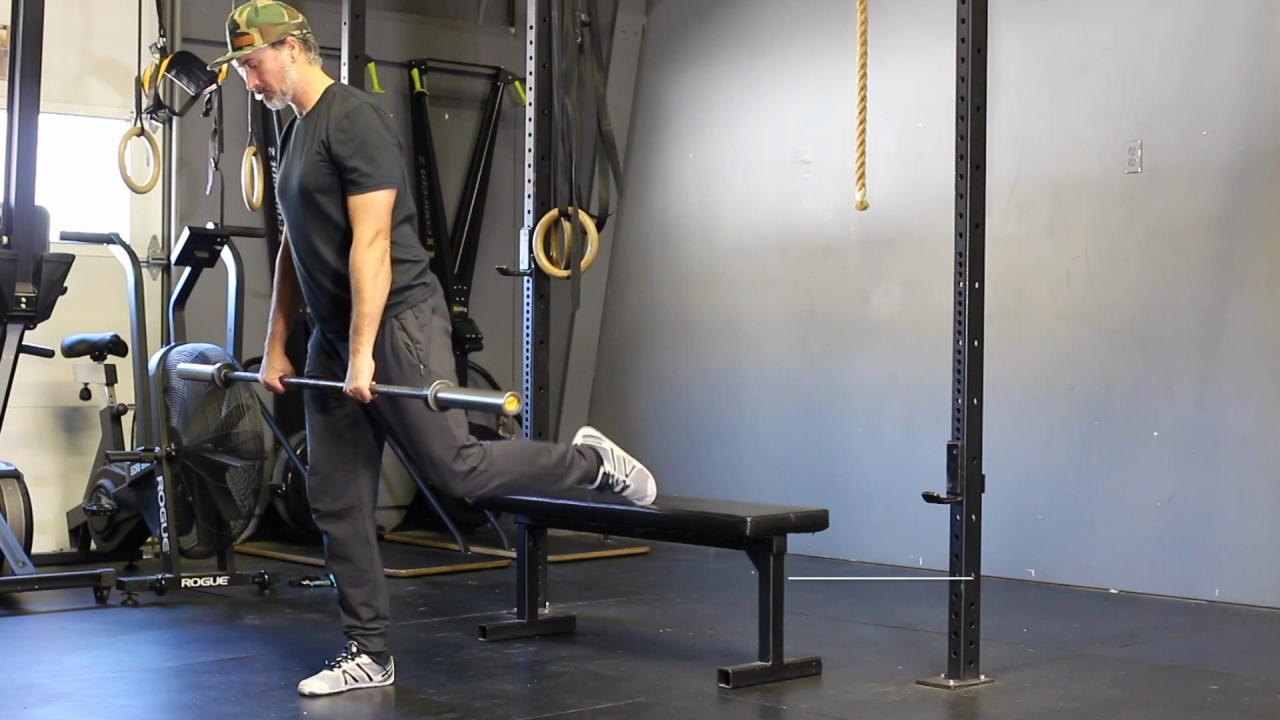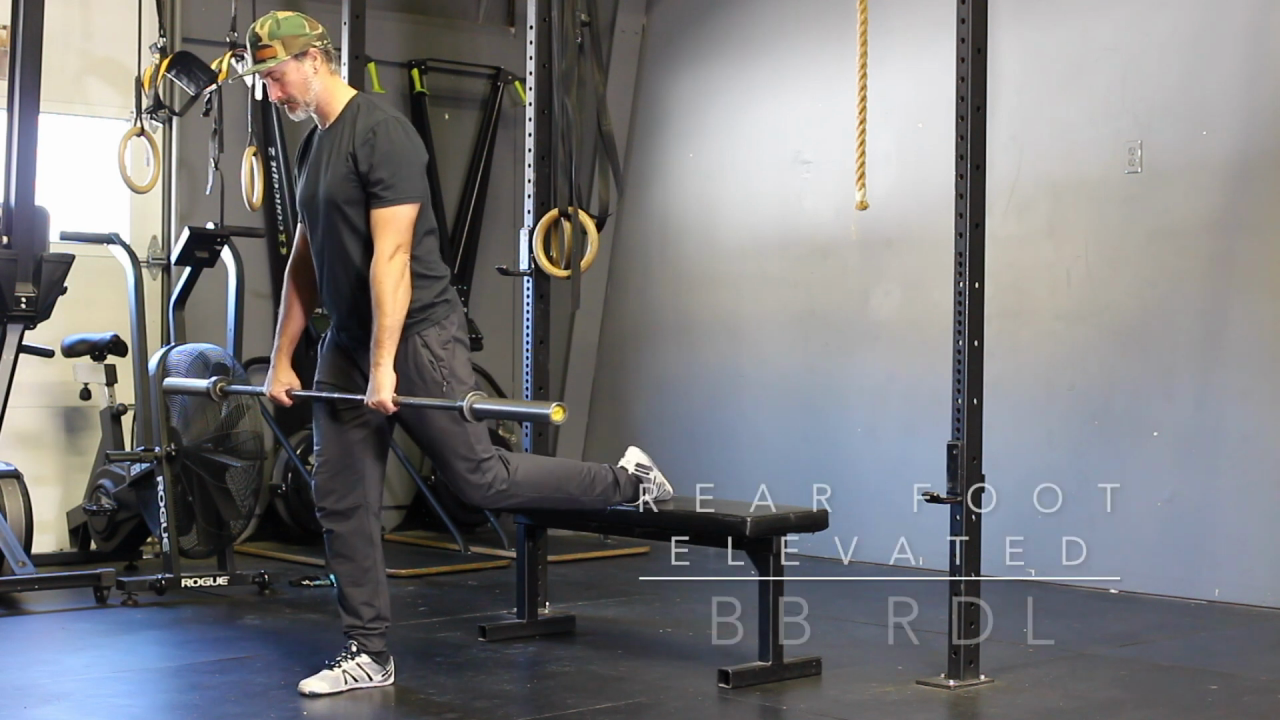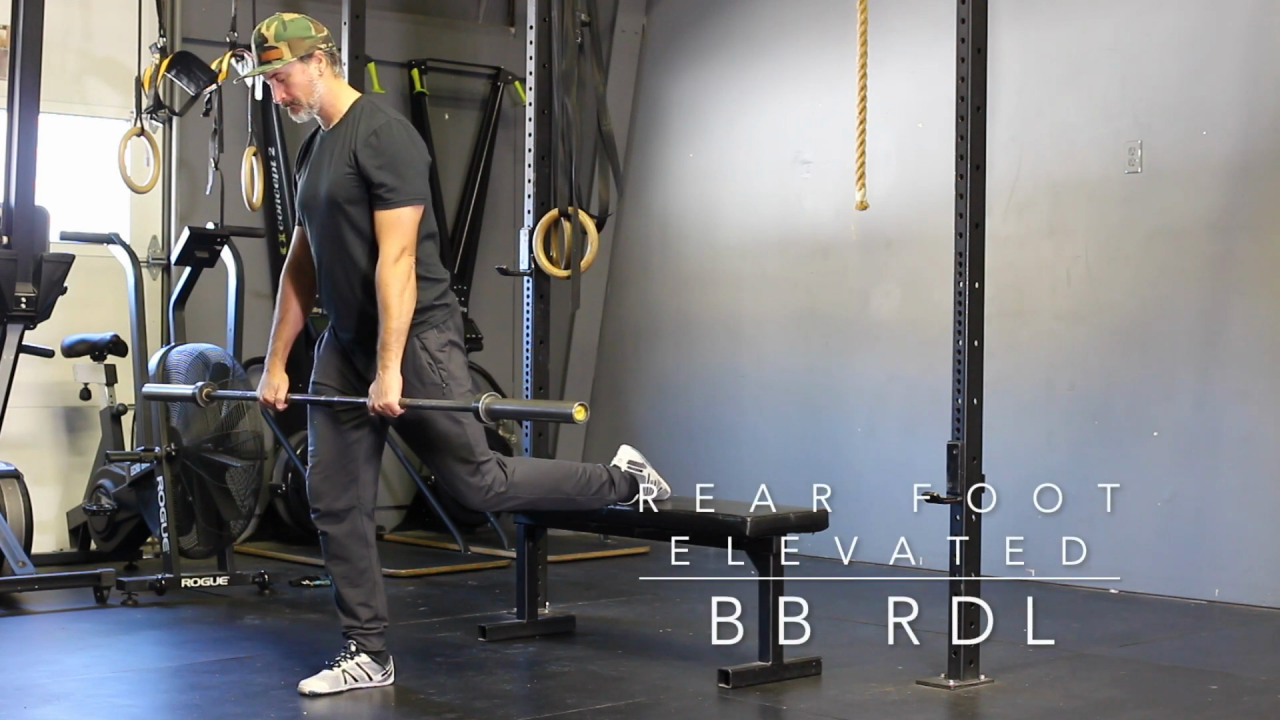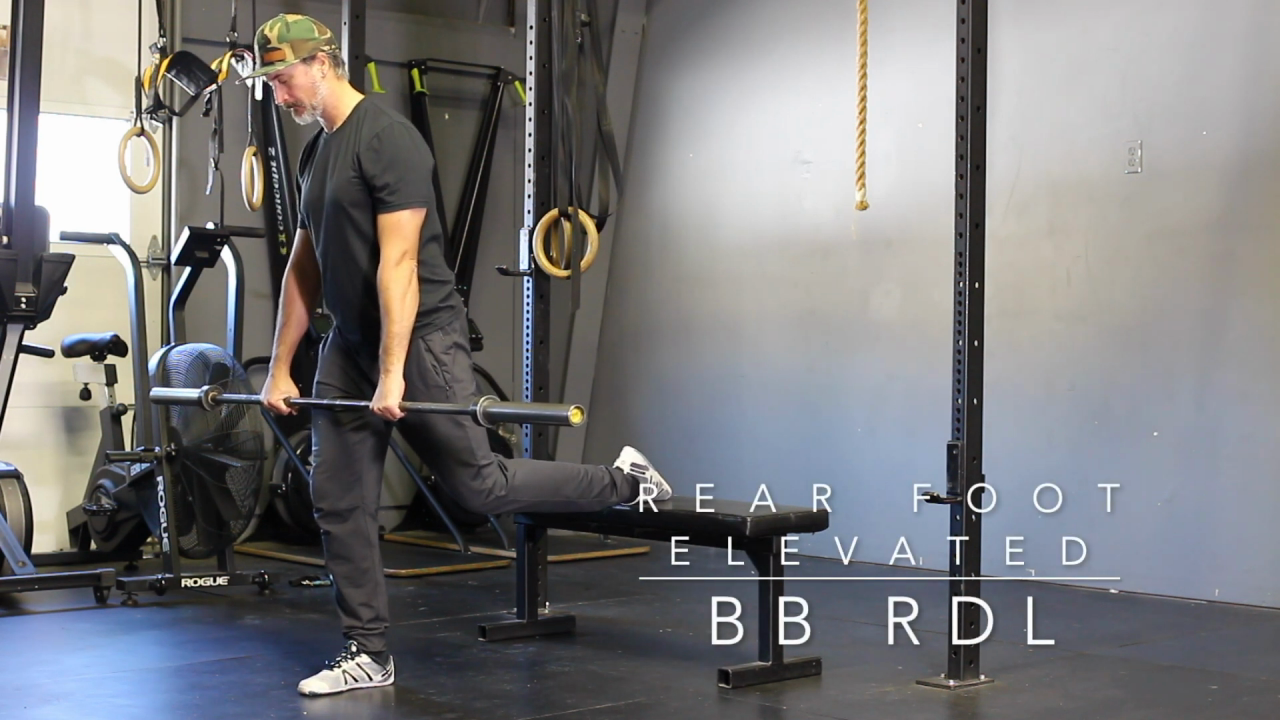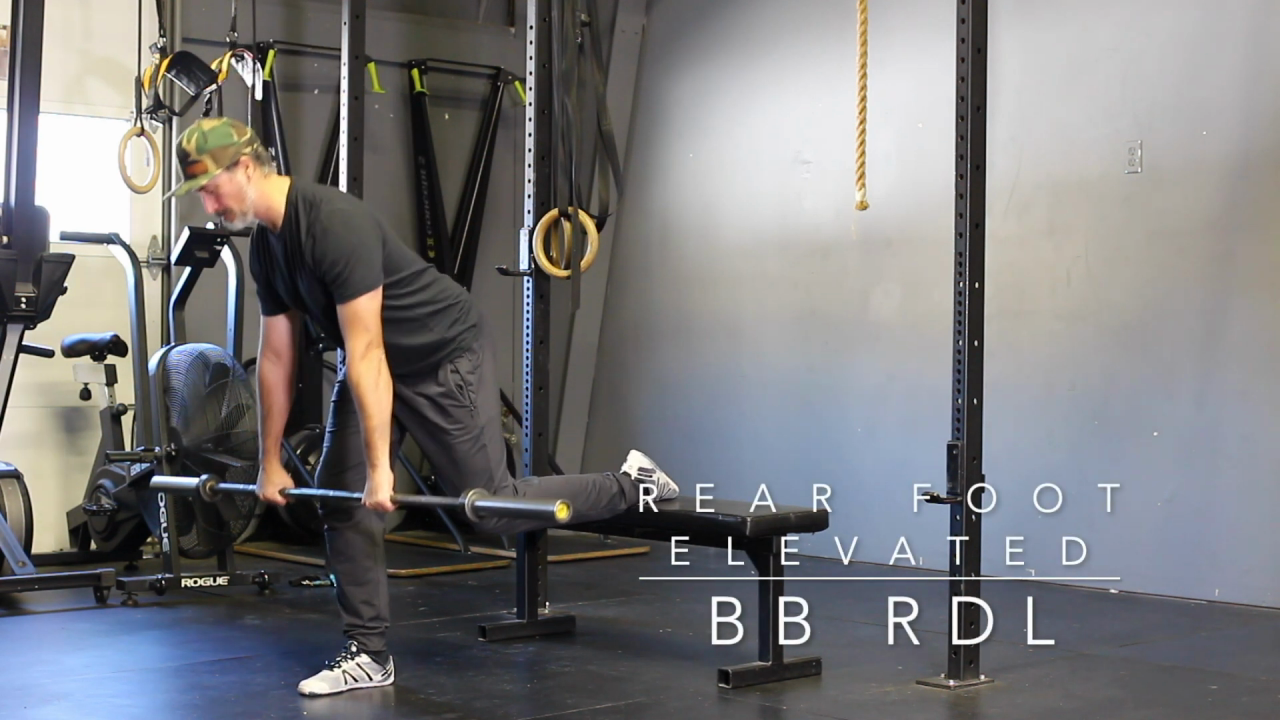
dt=1s
person 1, frame 1
left shoulder: (355, 119)
right shoulder: (298, 132)
left elbow: (372, 244)
right elbow: (296, 251)
left wrist: (364, 353)
right wrist: (274, 348)
left hip: (399, 324)
right hip: (332, 334)
left knee: (456, 469)
right knee: (337, 502)
left ankle: (591, 462)
right ankle: (368, 653)
person 1, frame 2
left shoulder: (382, 133)
right shoulder: (313, 146)
left elbow: (392, 258)
right elbow: (305, 263)
left wrist: (383, 367)
right wrist: (280, 360)
left hip: (418, 336)
right hip: (347, 342)
left knee: (481, 478)
right knee: (341, 502)
left ankle: (627, 481)
right ankle: (368, 653)
person 1, frame 3
left shoulder: (384, 135)
right shoulder: (314, 149)
left elbow: (398, 261)
right elbow: (301, 266)
left wrist: (390, 370)
right wrist: (274, 364)
left hip: (414, 338)
right hip: (345, 343)
left knee: (478, 482)
right knee: (335, 503)
left ankle: (621, 480)
right ankle: (366, 653)
person 1, frame 4
left shoulder: (388, 138)
right shoulder: (316, 152)
left elbow: (398, 264)
right elbow: (304, 268)
left wrist: (393, 373)
right wrist: (279, 368)
left hip: (420, 341)
right hip: (348, 345)
left knee: (480, 484)
right knee: (338, 503)
left ankle: (624, 480)
right ankle: (367, 654)
person 1, frame 5
left shoulder: (336, 223)
right shoulder: (265, 246)
left elbow: (365, 352)
right elbow: (276, 357)
left wrist: (380, 468)
right wrist: (270, 463)
left hip: (445, 357)
right hip: (377, 364)
right knee: (341, 498)
left ankle: (631, 484)
right ankle: (367, 654)
